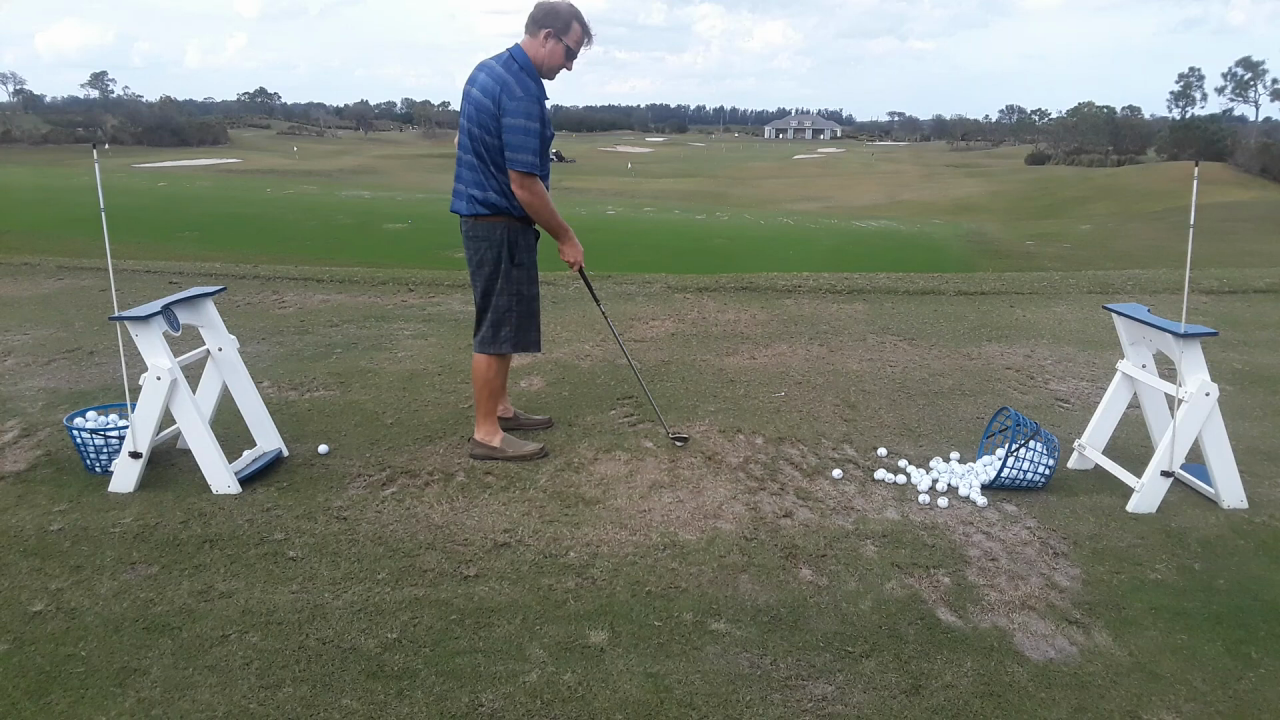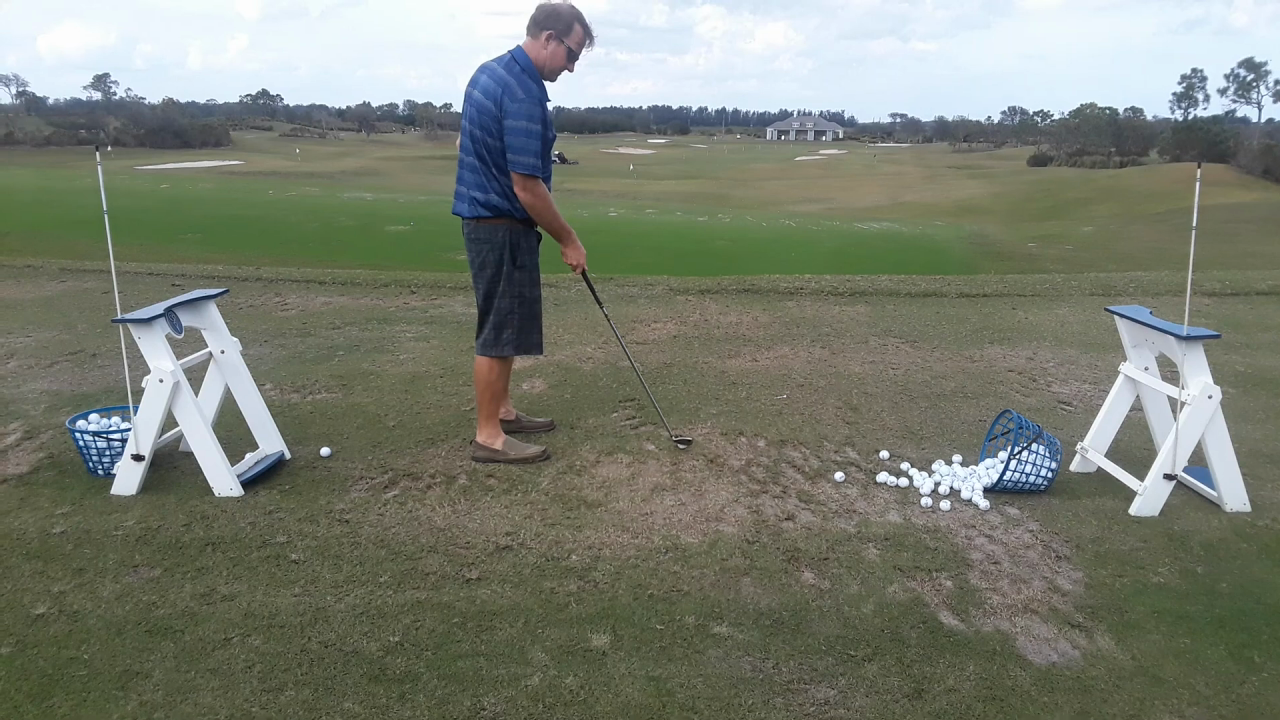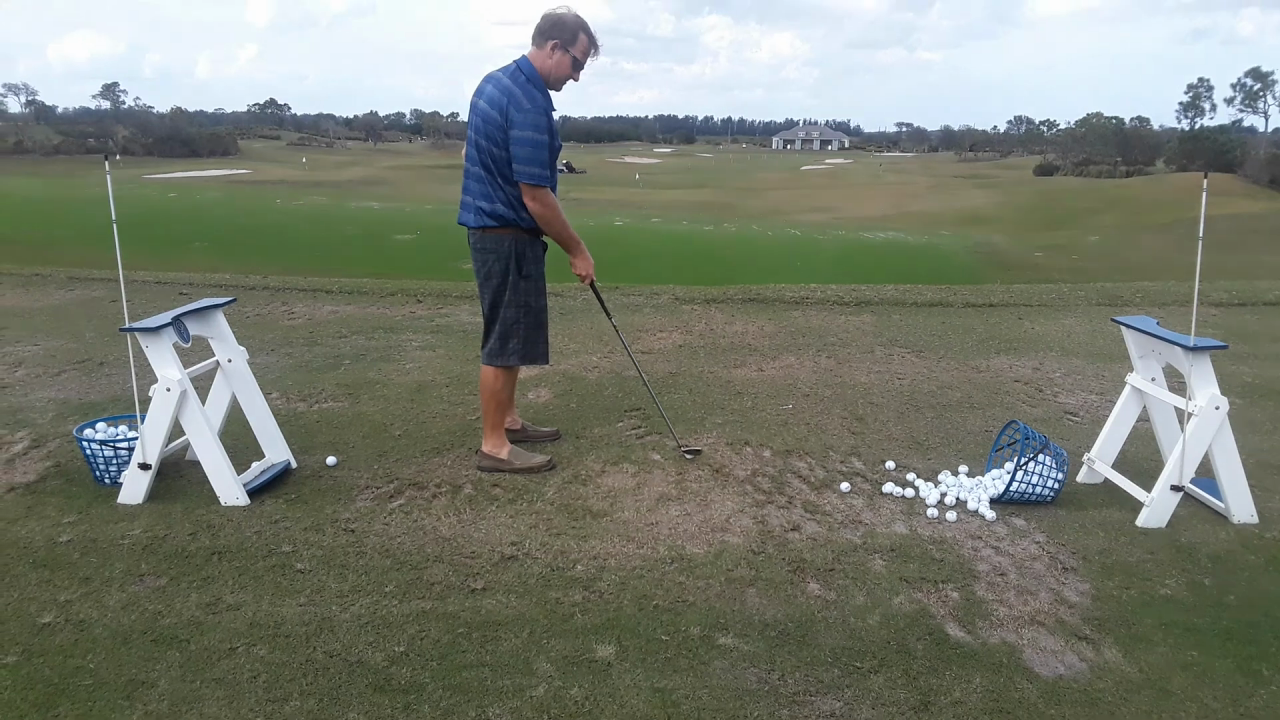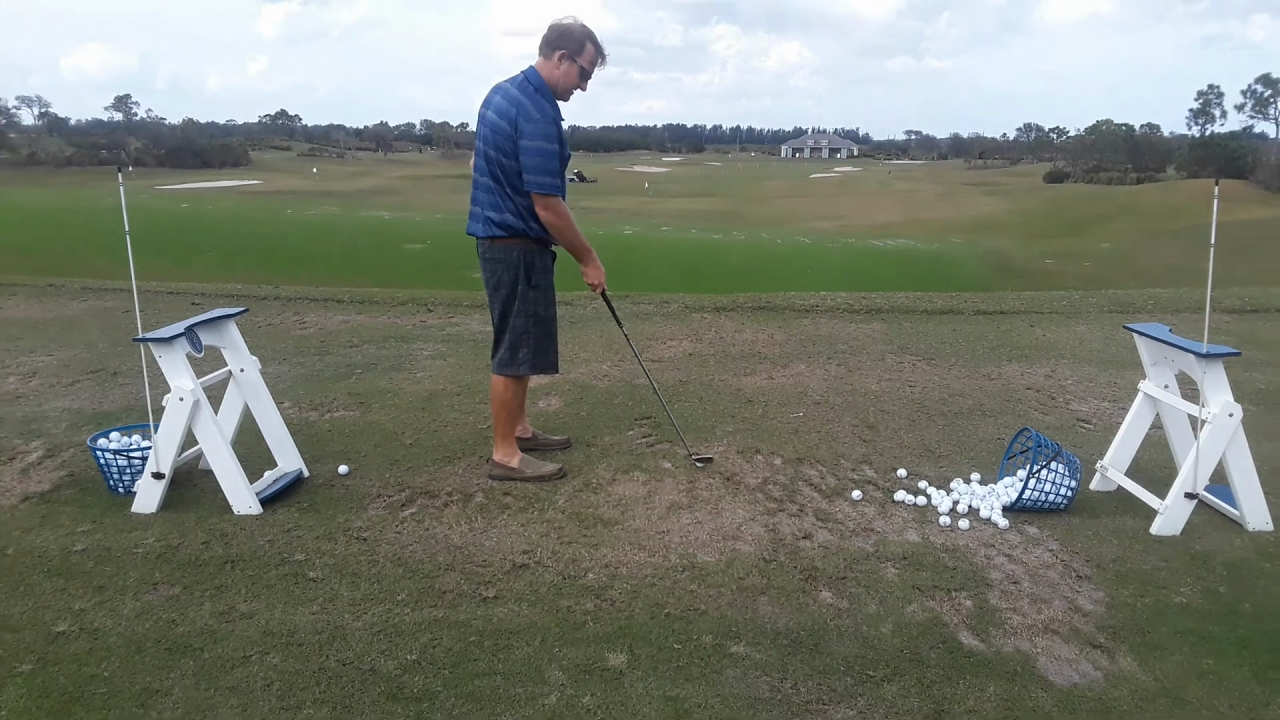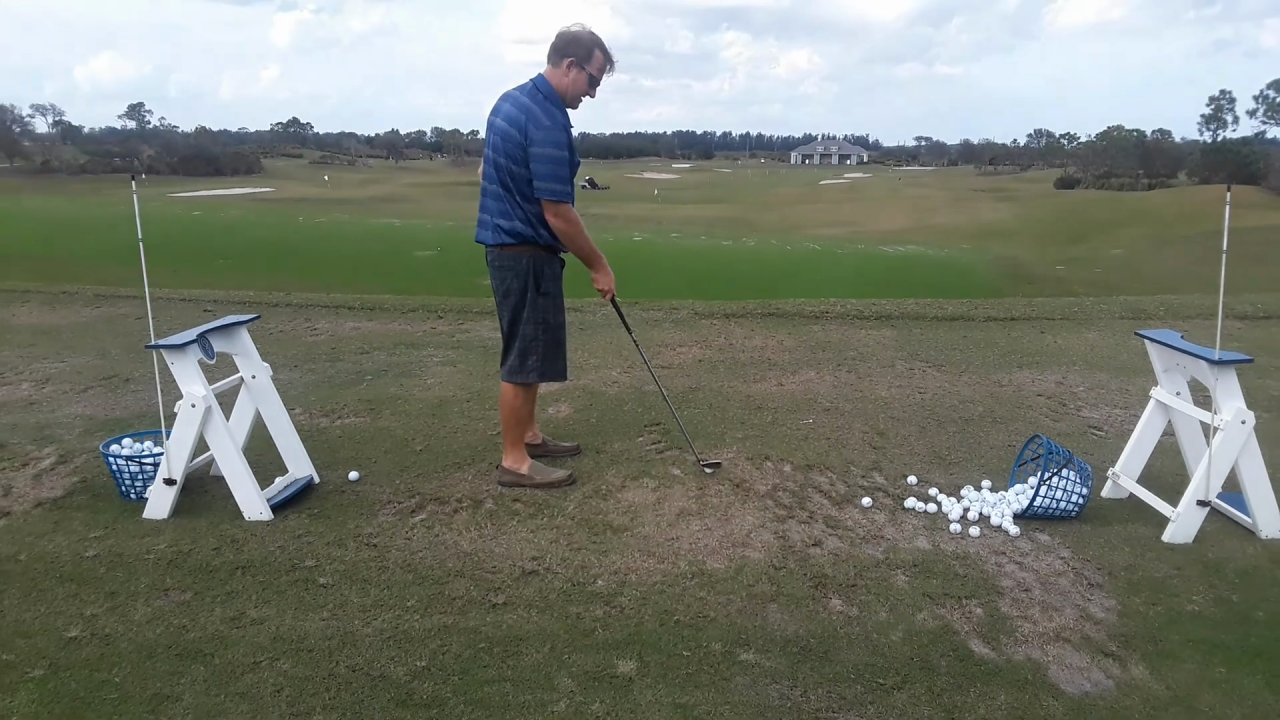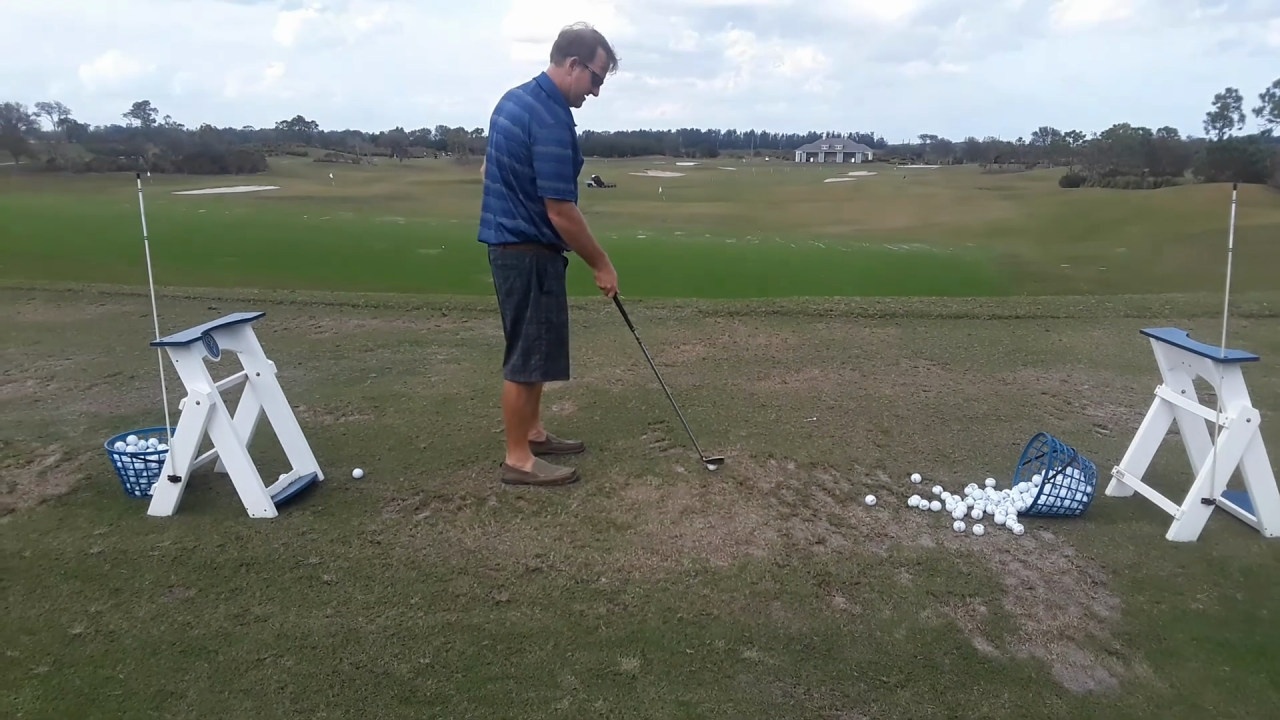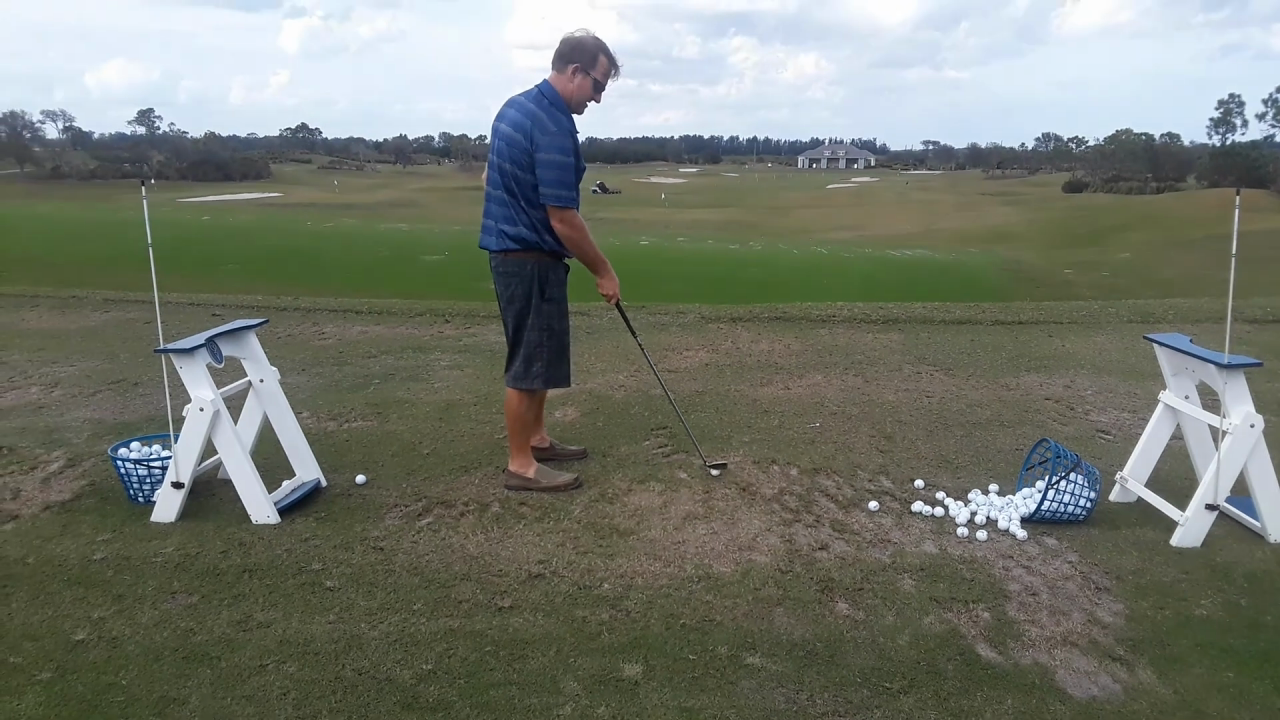
dt=0.1s
person 1, frame 1
left shoulder: (489, 69)
right shoulder: (521, 91)
left elbow: (476, 146)
right elbow: (524, 184)
right wrist: (566, 238)
left hip: (484, 213)
right hip: (500, 223)
left knee: (502, 323)
right knee: (497, 328)
left ankle: (499, 408)
right ankle: (486, 433)
person 1, frame 2
left shoulder: (491, 71)
right shoulder: (523, 93)
left elbow: (477, 149)
right elbow: (527, 187)
right wrist: (568, 241)
left hip: (486, 216)
right hip: (503, 226)
left knee: (504, 326)
right knee: (499, 331)
left ankle: (502, 410)
right ankle: (488, 436)
person 1, frame 3
left shoulder: (496, 81)
right shoulder: (528, 103)
left elbow: (479, 156)
right elbow: (535, 196)
right wrist: (577, 251)
left hip: (491, 226)
right hip: (508, 235)
left knee: (510, 335)
right knee: (505, 341)
left ankle: (508, 420)
right ankle: (493, 446)
person 1, frame 4
left shoulder: (504, 92)
right shoulder: (537, 113)
left elbow: (487, 167)
right elbow: (546, 205)
right wrist: (588, 259)
left hip: (500, 237)
right hip: (518, 246)
left knee: (520, 344)
right knee: (515, 350)
left ankle: (518, 429)
right ankle: (504, 454)
person 1, frame 5
left shoulder: (512, 100)
right shoulder: (547, 121)
left elbow: (490, 173)
right elbow: (557, 212)
right wrist: (598, 266)
left hip: (509, 243)
right hip: (526, 252)
left knee: (529, 351)
right knee: (525, 356)
left ankle: (529, 436)
right ankle: (513, 461)
person 1, frame 6
left shoulder: (515, 99)
right shoulder: (551, 120)
left elbow: (492, 172)
right elbow: (561, 212)
right wrist: (600, 264)
left hip: (511, 242)
right hip: (529, 251)
left knee: (533, 349)
right knee: (528, 355)
left ankle: (533, 433)
right ankle: (517, 459)
person 1, frame 7
left shoulder: (515, 106)
right shoulder: (553, 127)
left elbow: (492, 178)
right elbow: (563, 219)
right wrist: (602, 271)
left hip: (511, 249)
right hip: (531, 259)
left knee: (536, 355)
right knee: (530, 362)
left ankle: (537, 439)
right ankle: (520, 464)
